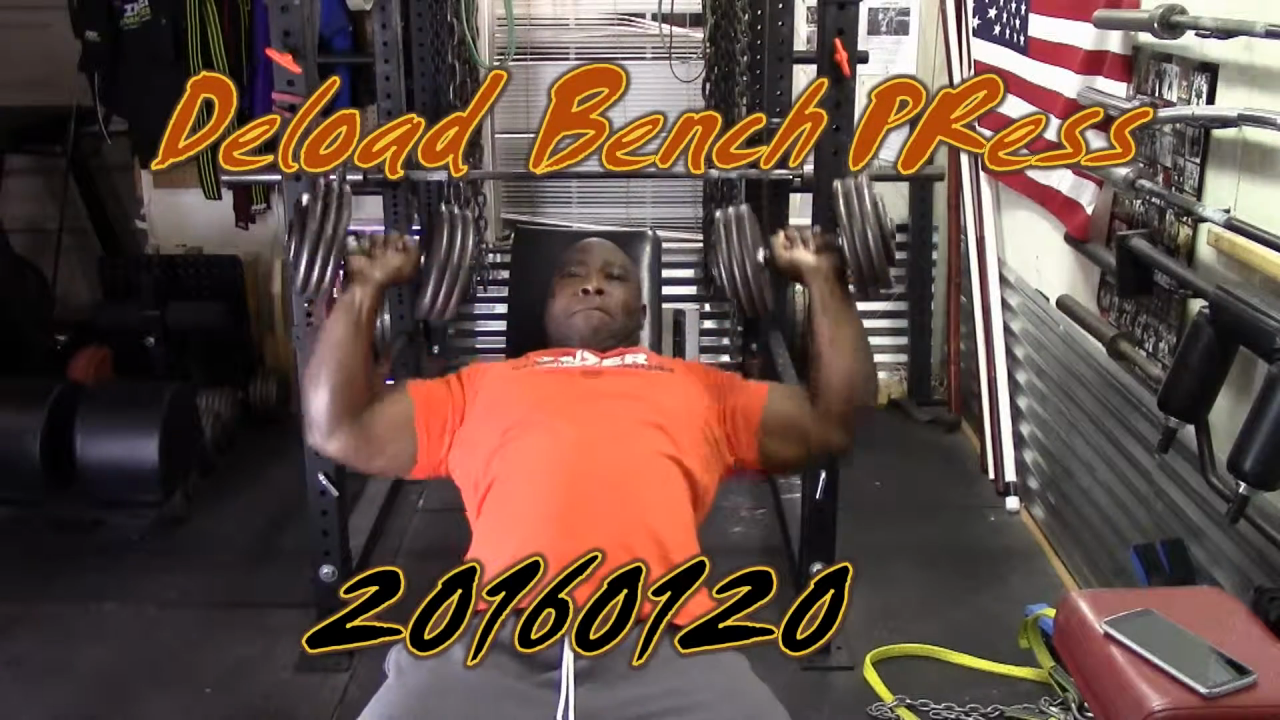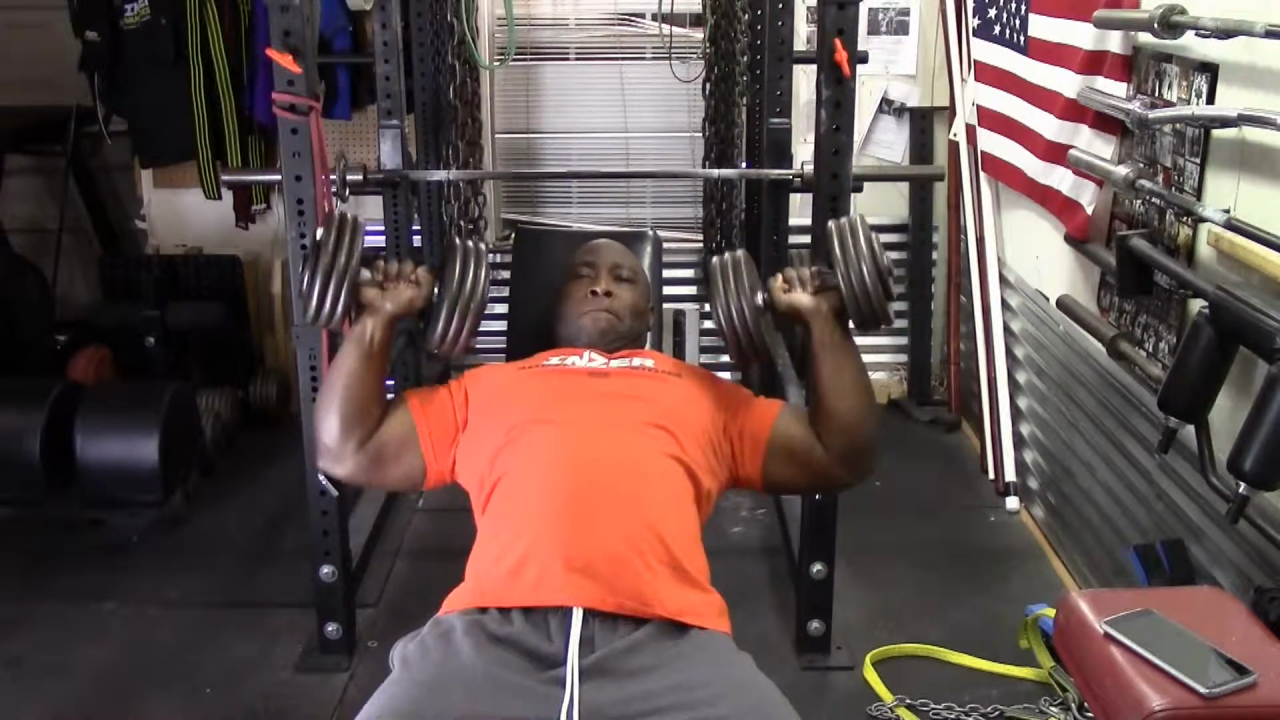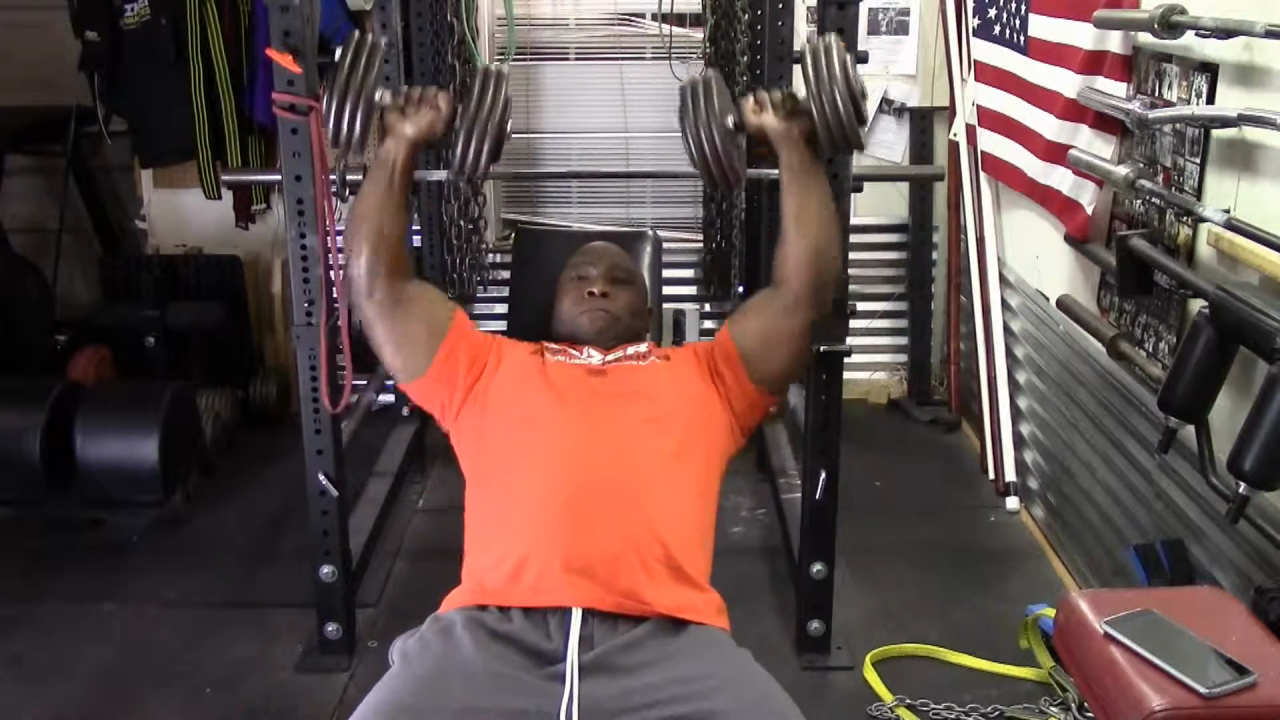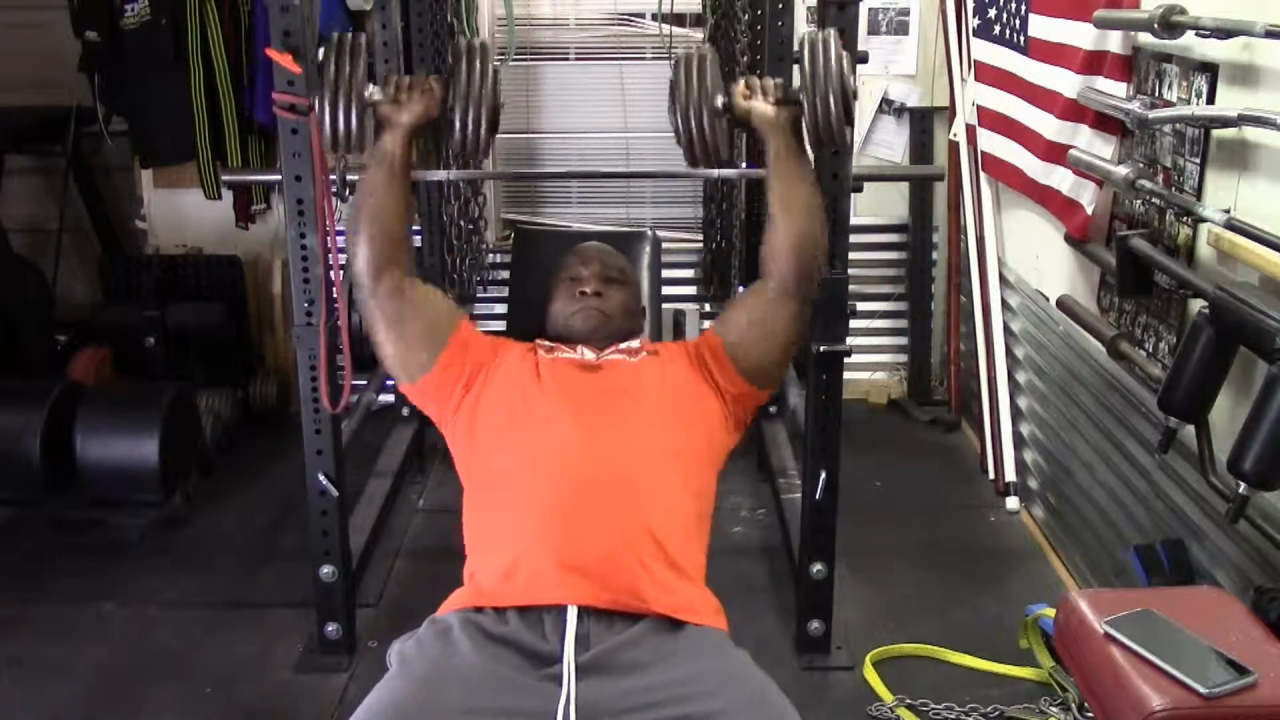
dt=0.4s
person 1, frame 1
left shoulder: (698, 385)
right shoulder: (482, 385)
left elbow: (838, 422)
right elbow: (337, 430)
left wrist: (821, 279)
right wrist: (364, 289)
left hip: (659, 642)
right hip: (491, 637)
person 1, frame 2
left shoulder: (703, 393)
right shoulder: (486, 388)
left elbow: (843, 458)
right elbow: (347, 451)
left wrist: (821, 316)
right wrist: (376, 316)
left hip: (664, 639)
right hip: (494, 631)
person 1, frame 3
left shoulder: (702, 381)
right shoulder: (491, 373)
left elbow: (804, 286)
right elbow: (380, 282)
left wrist: (793, 145)
right wrist: (397, 148)
left hip: (664, 639)
right hip: (493, 630)
person 1, frame 4
left shoulder: (696, 375)
right shoulder: (487, 372)
left elbow: (791, 277)
right elbow: (382, 272)
left wrist: (776, 134)
right wrist: (397, 135)
left hip: (661, 636)
right hip: (490, 629)
